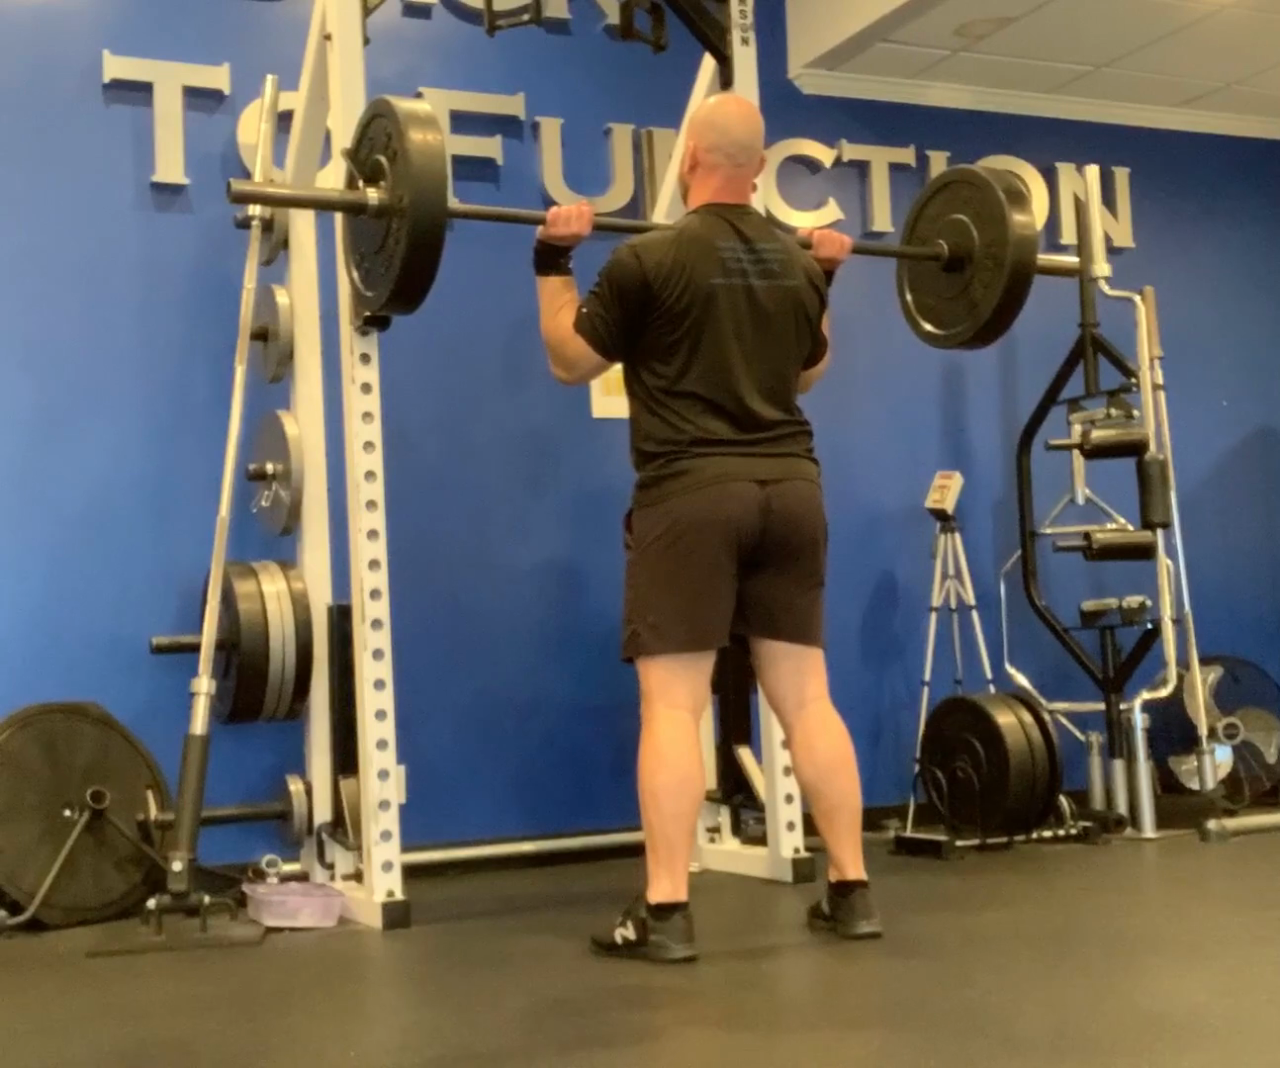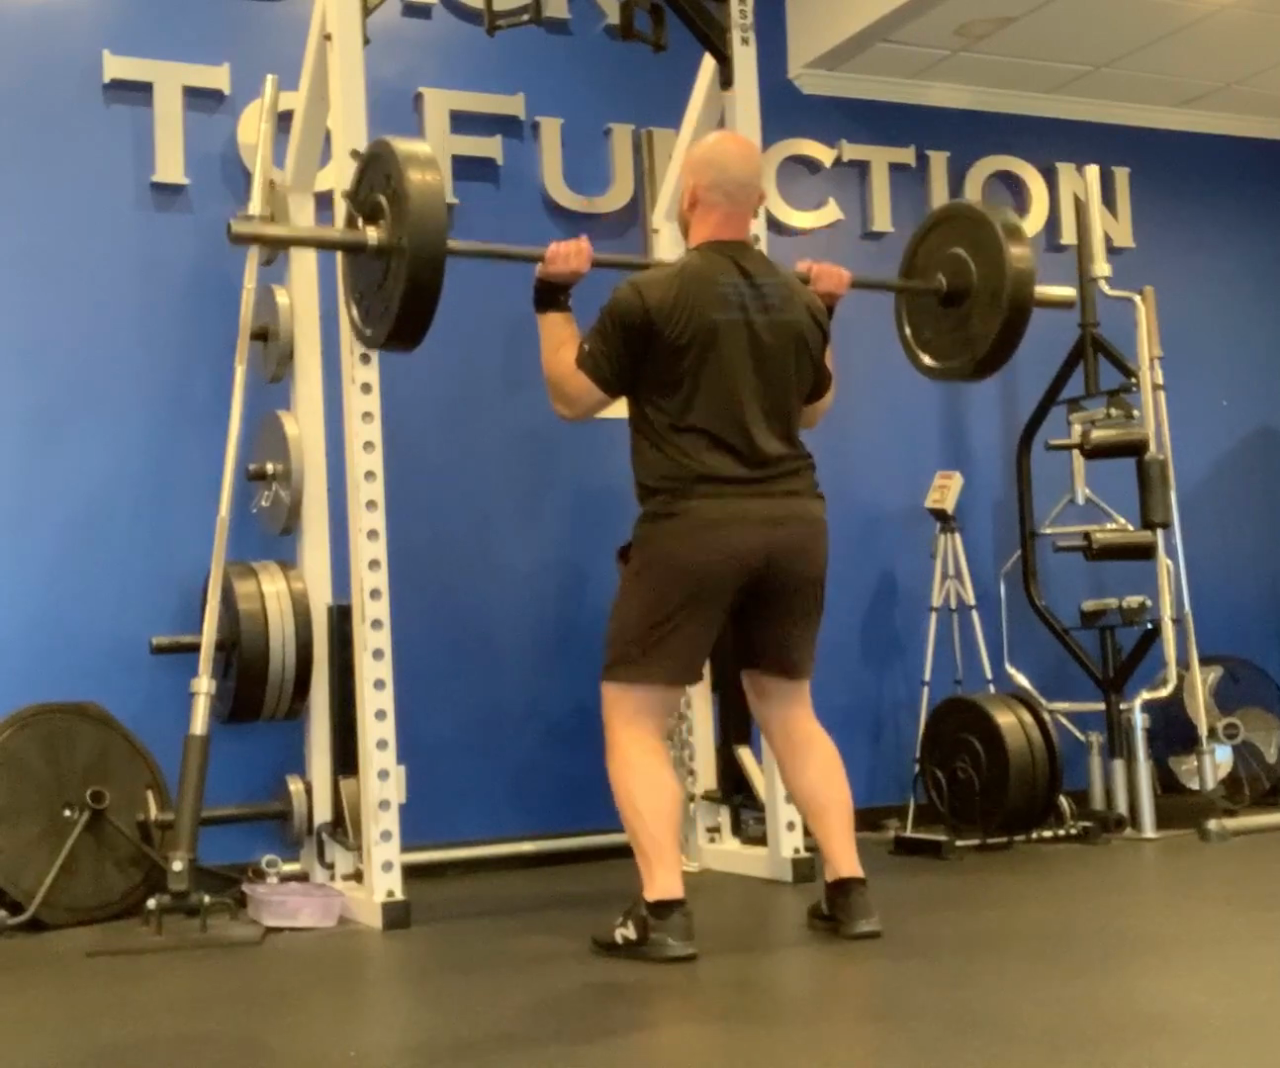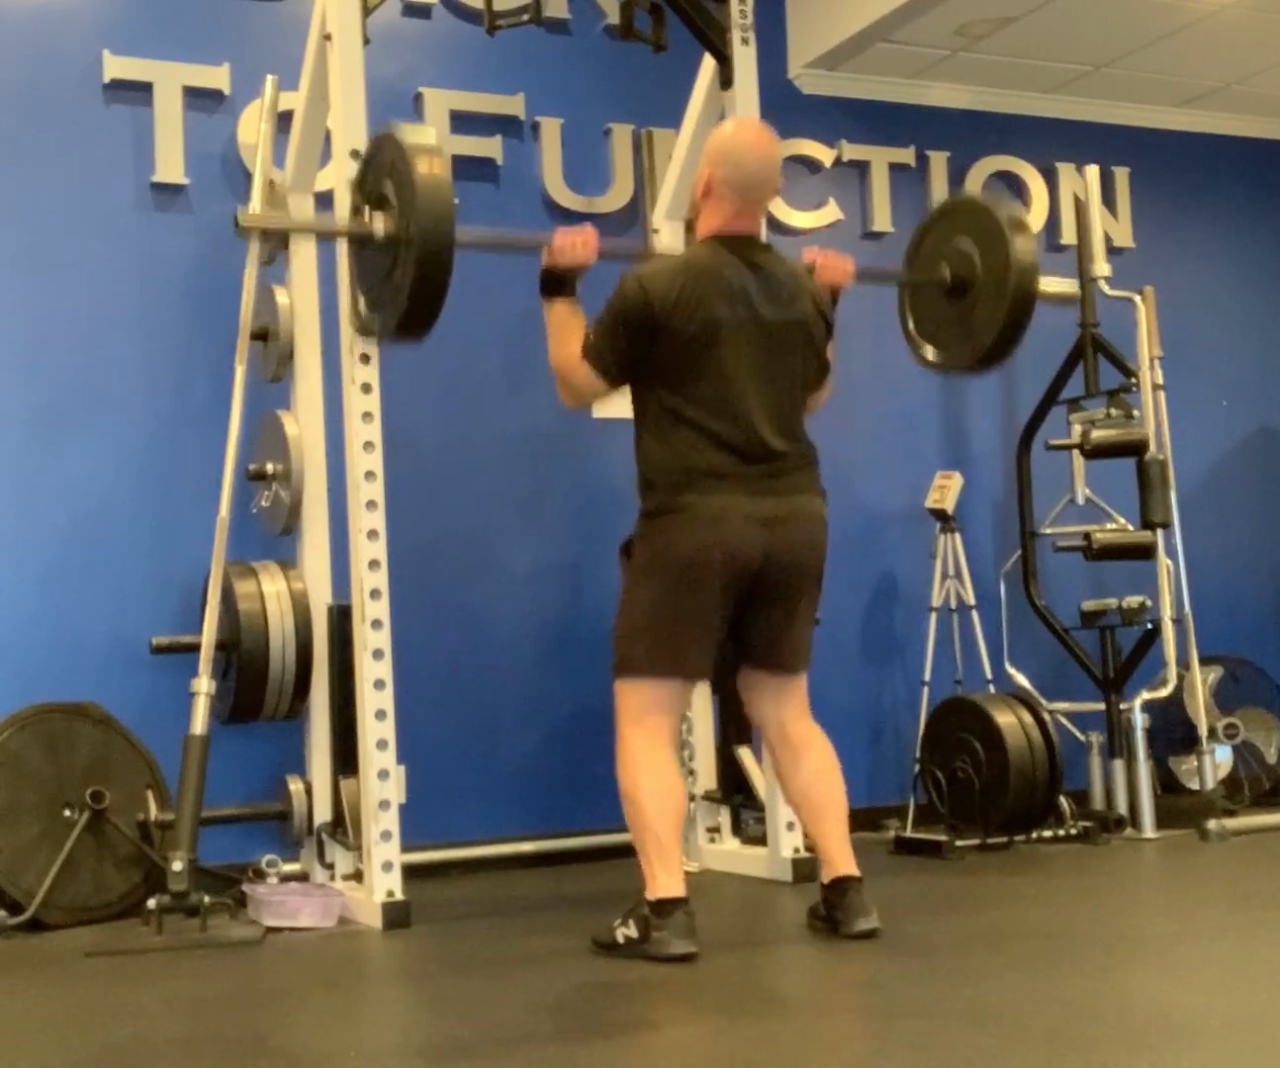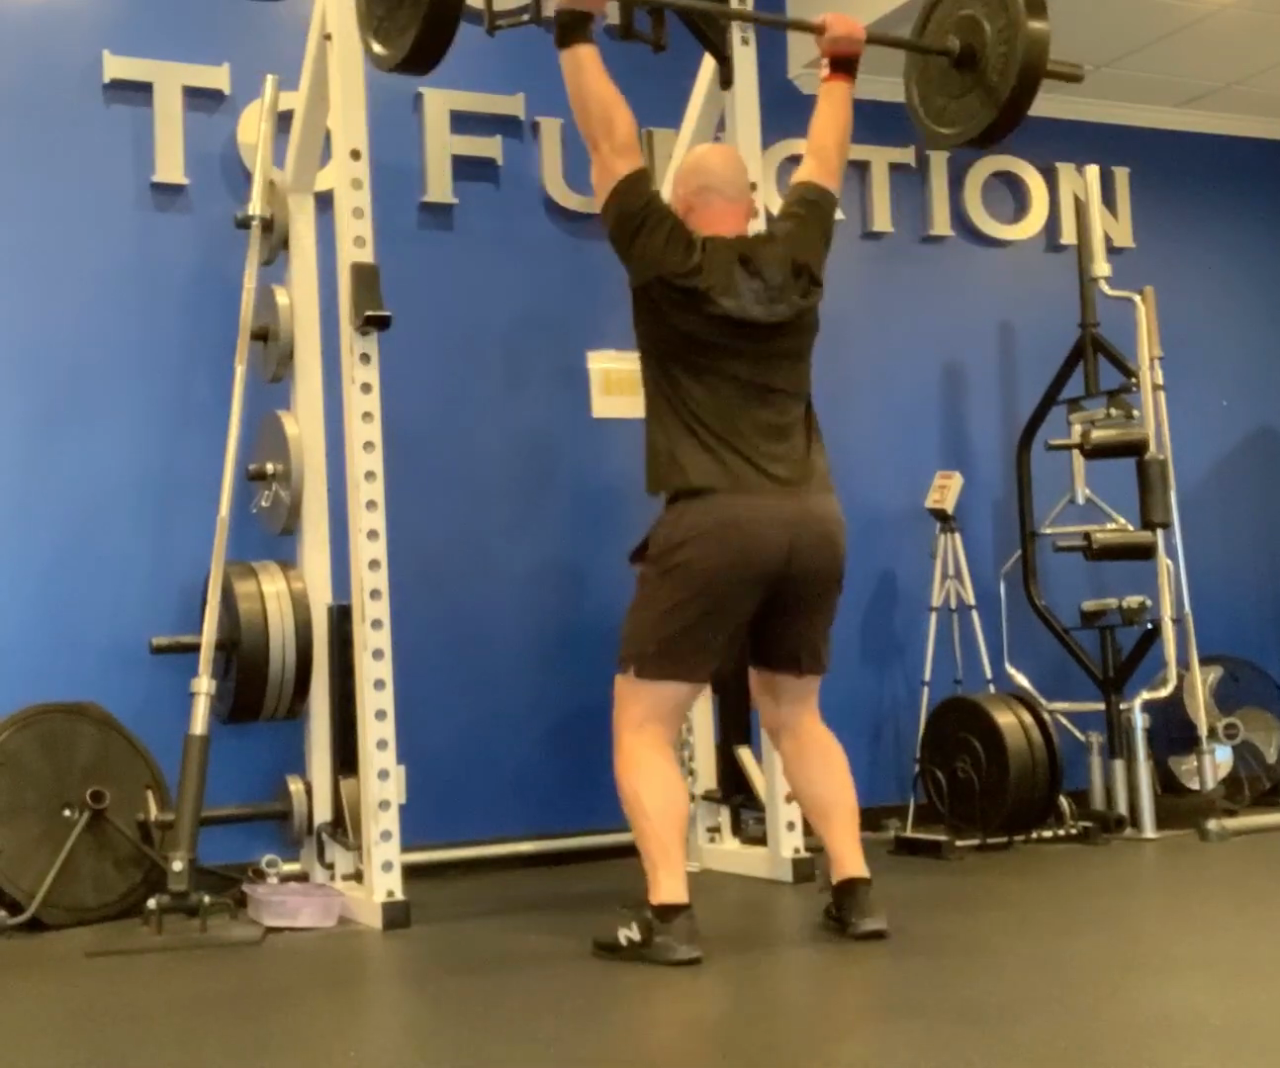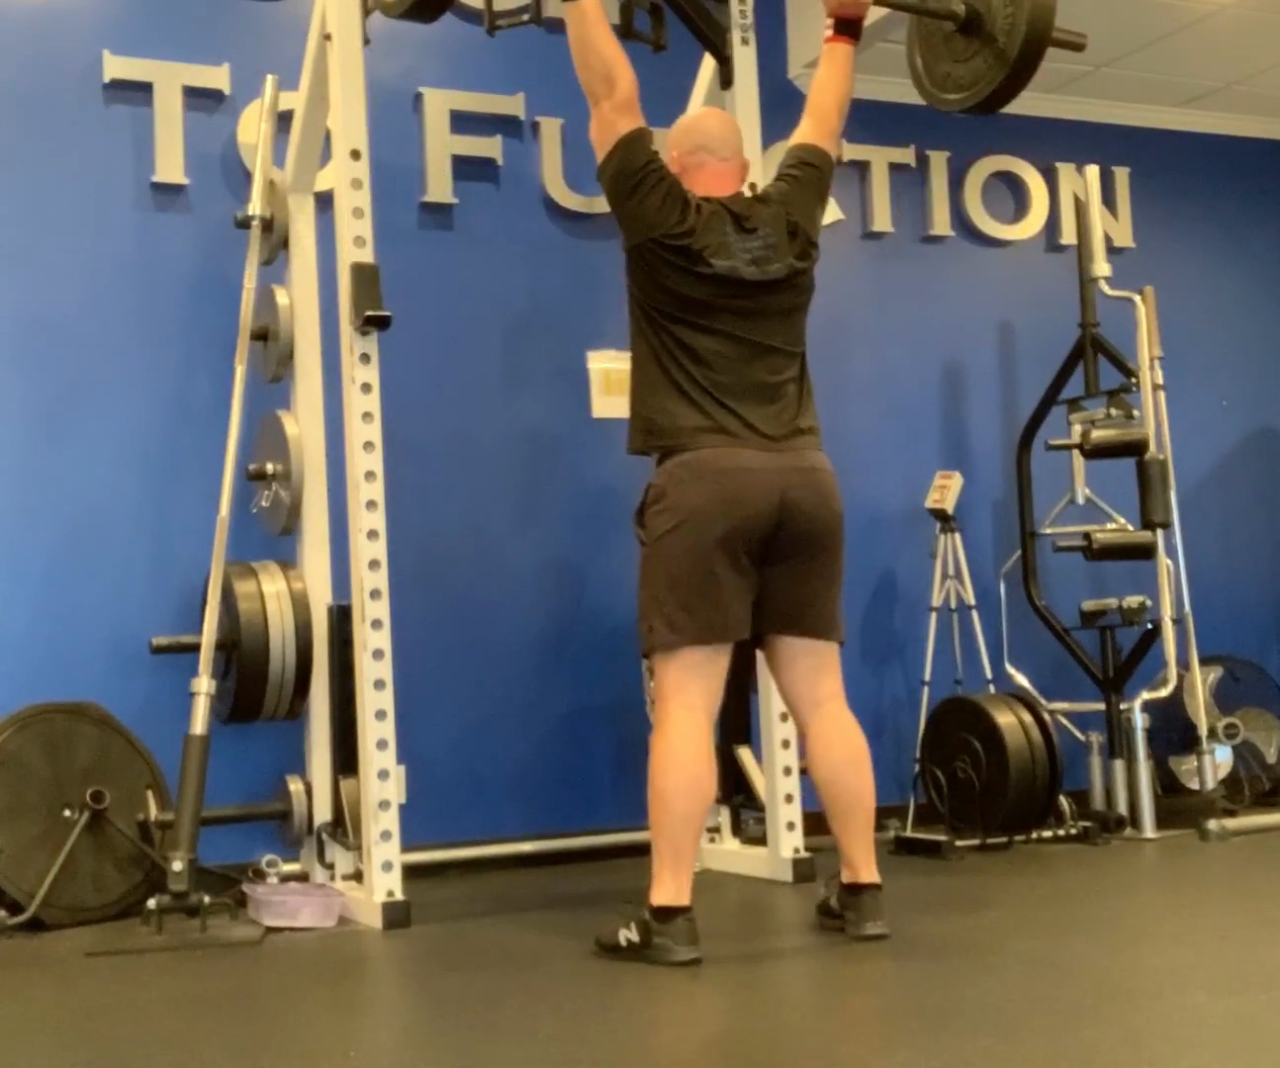
dt=0.4s
person 1, frame 1
left shoulder: (651, 257)
right shoulder: (797, 263)
left elbow: (570, 358)
left wrist: (553, 257)
left hip: (692, 495)
right hip: (793, 489)
left knee: (672, 704)
right knee: (806, 699)
left ankle: (665, 913)
right ankle: (851, 890)
person 1, frame 2
left shoulder: (653, 295)
right shoulder: (797, 299)
left elbow: (572, 397)
left wrist: (553, 298)
left hip: (695, 529)
right hip: (795, 525)
left knee: (633, 722)
right knee: (790, 716)
left ankle: (663, 910)
right ankle: (849, 888)
person 1, frame 3
left shoulder: (658, 287)
right shoulder: (802, 291)
left elbow: (577, 384)
left wrist: (560, 287)
left hip: (695, 526)
right hip: (795, 522)
left knee: (646, 724)
right knee: (786, 716)
left ankle: (666, 908)
right ankle: (846, 888)
person 1, frame 4
left shoulder: (668, 263)
right shoulder: (796, 261)
left elbow: (613, 145)
right elbow: (821, 161)
left hip: (715, 528)
right hip: (813, 527)
left knee: (644, 729)
right knee: (795, 721)
left ankle: (667, 914)
right ankle: (855, 890)
person 1, frame 5
left shoulder: (659, 219)
right shoulder: (790, 220)
left elbow: (611, 97)
right elbow: (823, 122)
left hip: (705, 483)
right hip: (804, 480)
left knee: (685, 705)
right knee: (820, 700)
left ankle: (669, 916)
right ankle: (862, 890)
